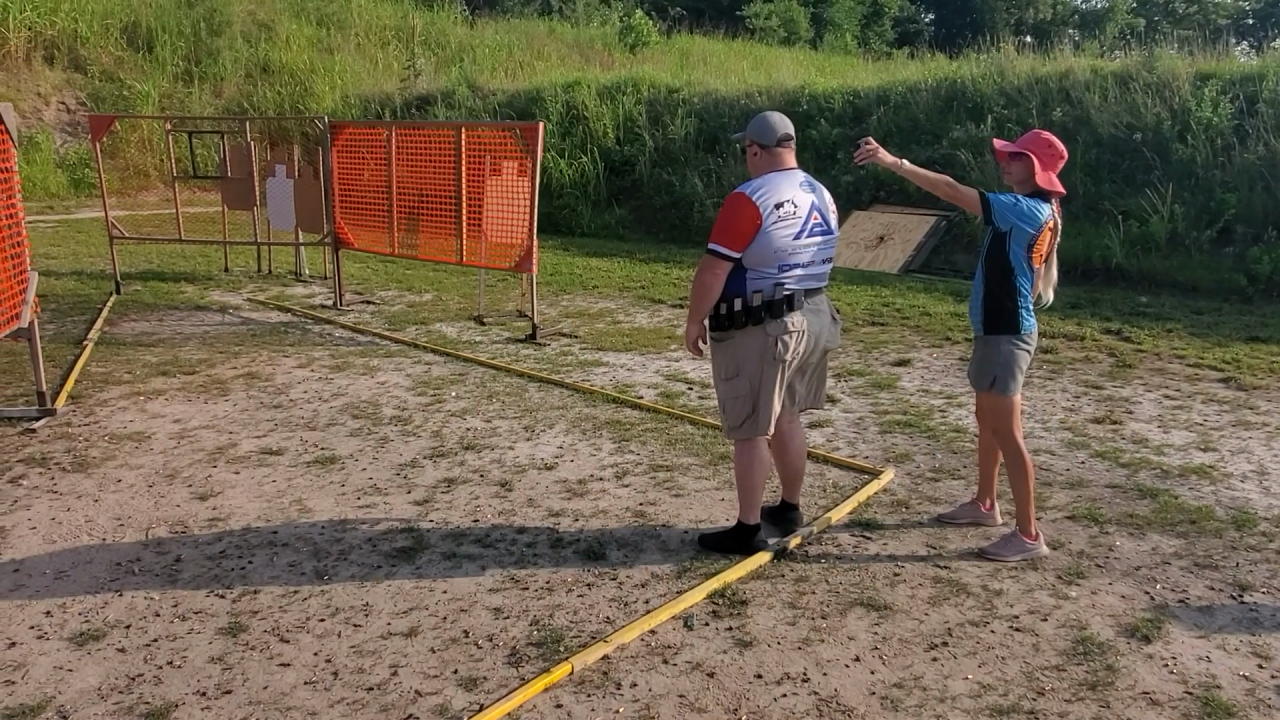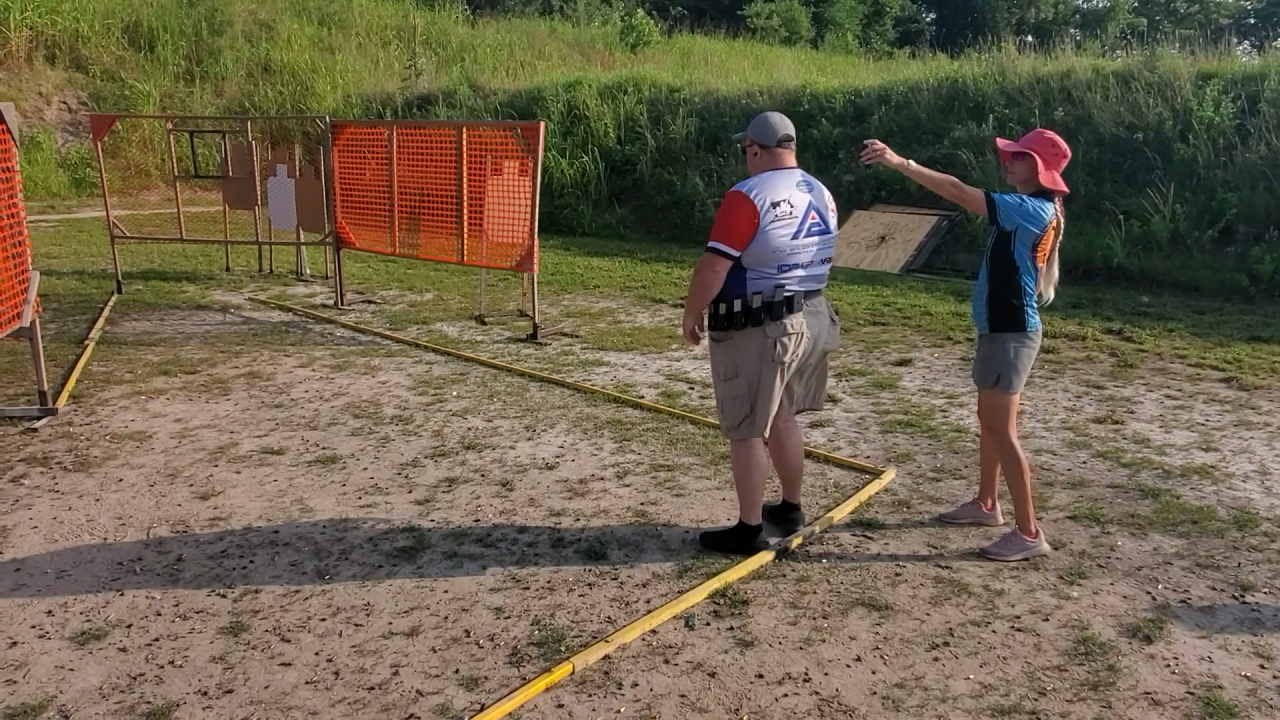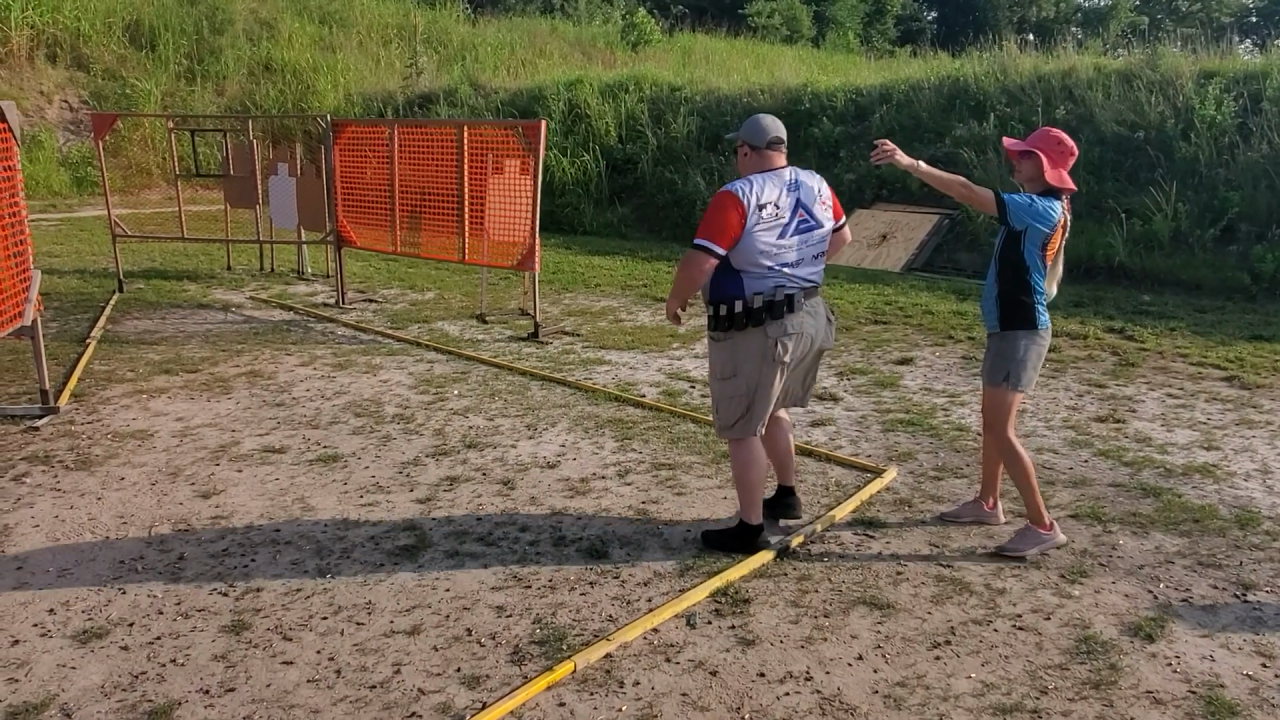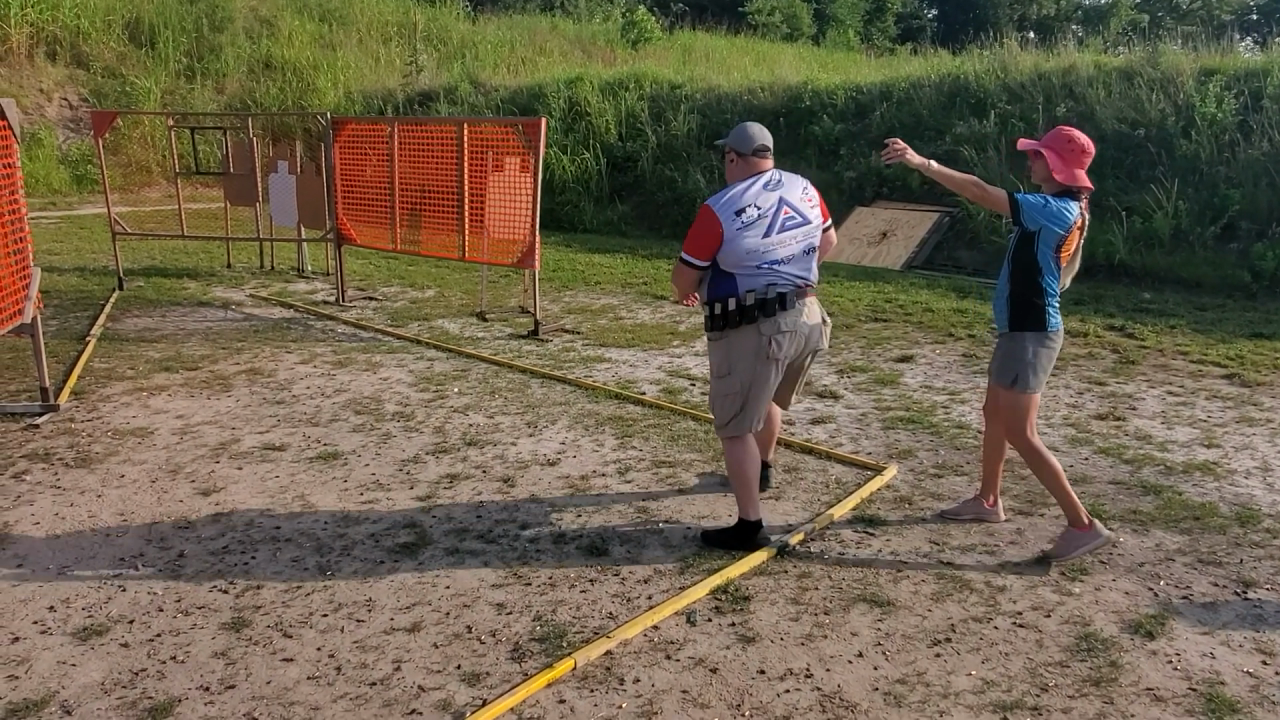
dt=0.2s
person 1, frame 1
left shoulder: (749, 199)
right shoulder: (820, 195)
left elbow: (714, 269)
left wrist: (695, 321)
left hip: (758, 329)
right hip: (812, 318)
left knee: (750, 431)
right knee: (786, 418)
left ankle: (748, 530)
right ankle: (789, 509)
person 1, frame 2
left shoulder: (748, 196)
right shoulder: (821, 193)
left elbow: (713, 267)
left wrist: (691, 314)
left hip: (758, 330)
right hip: (812, 318)
left knee: (746, 431)
right knee: (782, 418)
left ankle: (749, 530)
right ankle: (790, 508)
person 1, frame 3
left shoulder: (737, 196)
right shoulder: (814, 185)
left elbow: (698, 264)
right elbow: (841, 238)
left wrist: (675, 300)
left hip: (755, 330)
right hip: (808, 318)
left knee: (742, 429)
right knee: (771, 411)
left ankle: (750, 529)
right ankle: (786, 496)
person 1, frame 4
left shoulder: (720, 207)
right shoulder: (802, 188)
left elbow: (686, 274)
right elbow: (827, 241)
left wrist: (686, 293)
left hip: (751, 329)
right hip: (805, 317)
left knee: (737, 427)
right knee: (767, 400)
left ankle: (749, 526)
right ankle: (761, 469)
person 2, frame 1
left shoulder: (1026, 210)
right shoulder: (1032, 210)
left elbow: (952, 191)
left wrist: (893, 162)
left hip: (1006, 333)
right hip: (997, 329)
left knee: (1006, 432)
right knee: (986, 419)
left ankle: (1028, 534)
right ankle: (984, 503)
person 2, frame 2
left shoulder: (1031, 210)
right shoulder: (1034, 209)
left elbow: (958, 191)
left wrist: (900, 162)
left hip: (1011, 332)
right hip: (1000, 328)
left knee: (1001, 431)
right knee: (988, 419)
left ankle: (1028, 531)
right ankle: (985, 504)
person 2, frame 3
left shoulder: (1040, 209)
right shoulder: (1040, 208)
left elbow: (968, 193)
left wrist: (909, 164)
left hip: (1020, 331)
right hip: (1009, 327)
left knee: (999, 428)
right knee: (992, 419)
left ankle: (1042, 524)
right ankle: (988, 503)
person 2, frame 4
left shoulder: (1055, 210)
right shoulder: (1054, 207)
left elbow: (981, 193)
left wrist: (922, 163)
left hip: (1030, 333)
right hip: (1020, 328)
left knee: (1021, 434)
right knee: (994, 414)
left ankle: (1083, 524)
right ankle: (987, 500)
